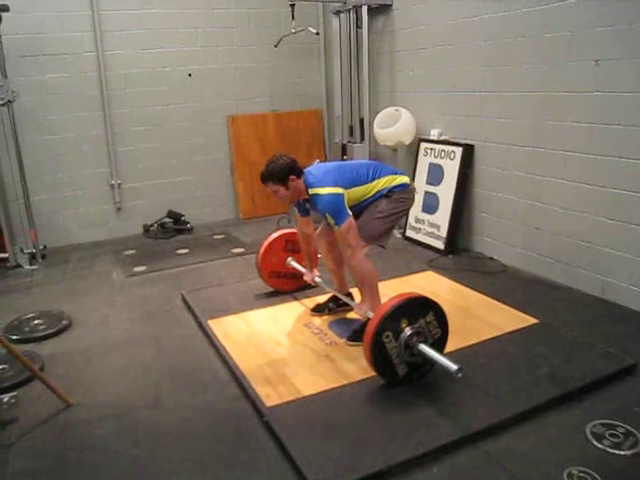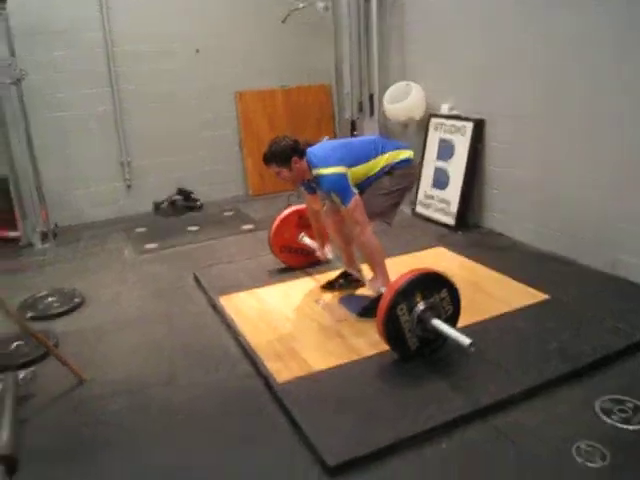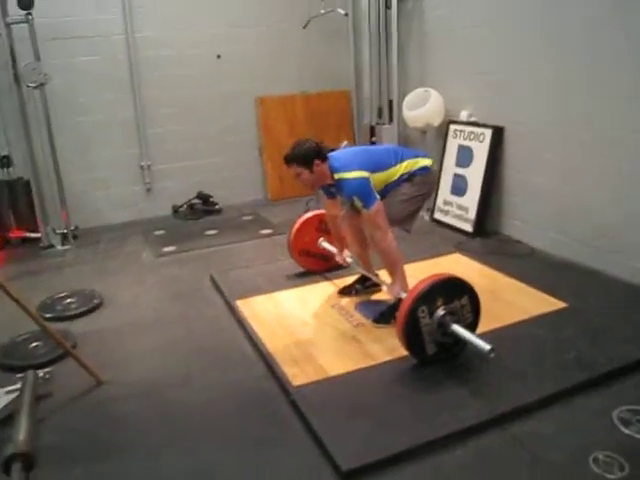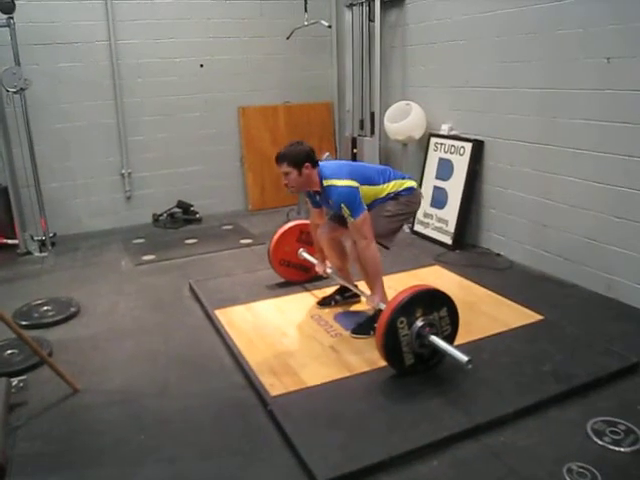
dt=0.4s
person 1, frame 1
left shoulder: (326, 195)
right shoulder: (300, 188)
left elbow: (352, 249)
right elbow: (305, 231)
left wrist: (366, 301)
right wrist: (309, 268)
left hip: (394, 191)
right hip: (369, 190)
left knee: (354, 249)
right knee: (323, 237)
right ankle: (343, 297)
person 1, frame 2
left shoulder: (330, 175)
right shoulder: (306, 166)
left elbow: (360, 226)
right elbow: (314, 209)
left wrist: (378, 278)
right wrist: (321, 245)
left hip: (398, 166)
right hip: (376, 163)
left knee: (354, 225)
right knee: (330, 215)
right ankle: (352, 273)
person 1, frame 3
left shoulder: (353, 181)
right shoulder: (326, 172)
left elbow: (381, 232)
right elbow: (333, 214)
left wrist: (397, 283)
right wrist: (340, 249)
left hip: (417, 175)
right hip: (394, 174)
left knee: (375, 231)
right knee: (347, 221)
right ankle: (369, 278)
person 1, frame 4
left shoulder: (341, 190)
right shoulder: (312, 182)
left elbow: (365, 241)
right elbow: (317, 224)
left wrist: (376, 293)
right wrist: (321, 260)
left hip: (402, 195)
right hip: (375, 195)
left knee: (354, 243)
right knee: (326, 233)
left ankle: (383, 309)
right ankle: (348, 290)
